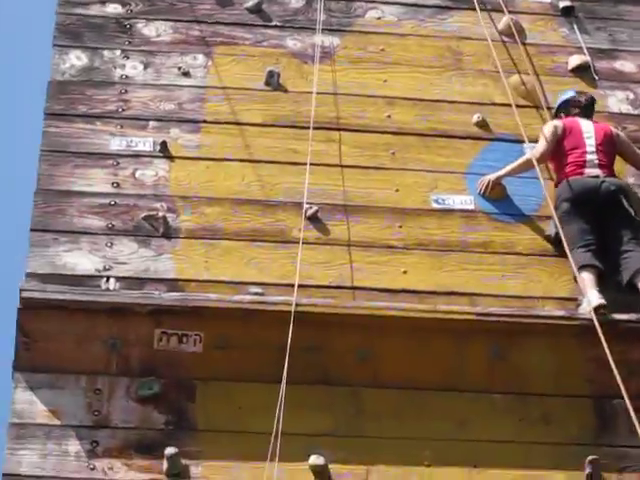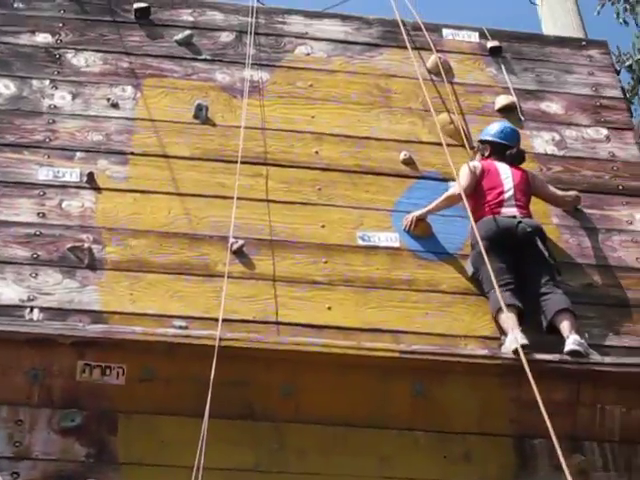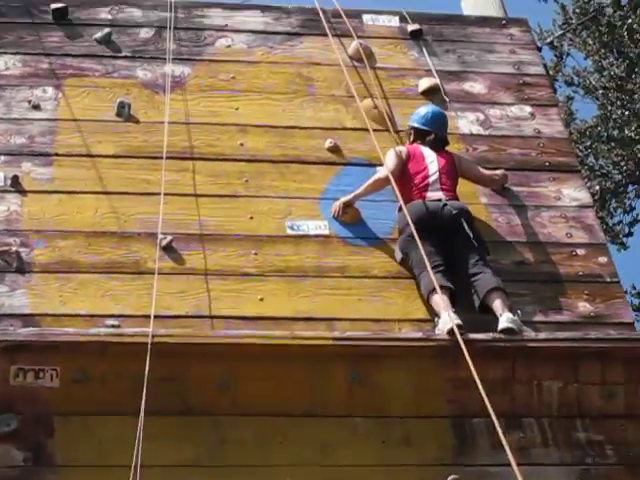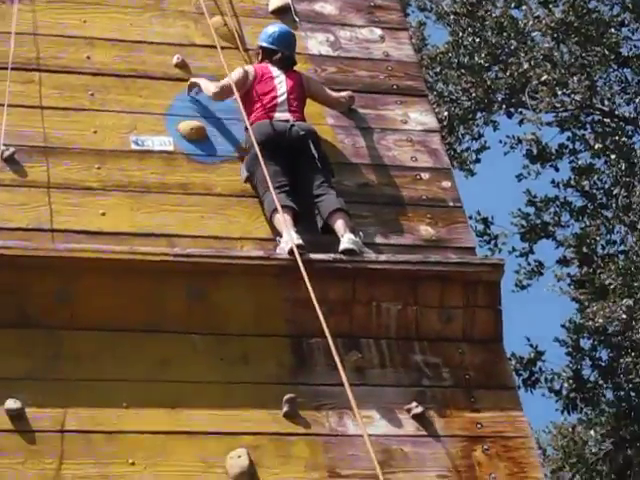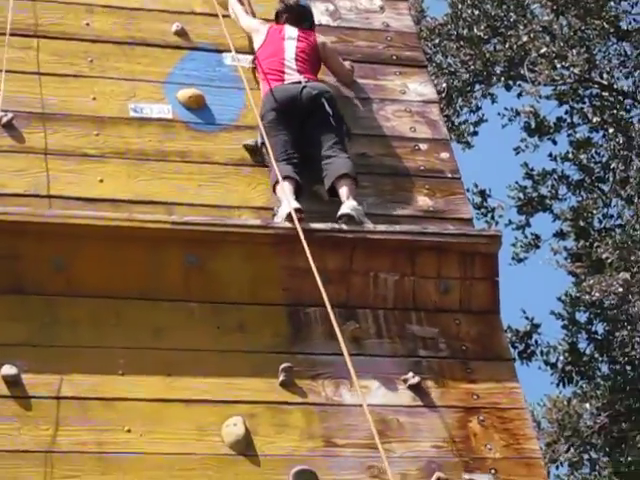
dt=0.7s
person 1, frame 1
left shoulder: (558, 125)
right shoulder: (610, 131)
left elbow: (538, 156)
left wrist: (499, 175)
left hip: (575, 188)
right hip: (613, 188)
left knee: (583, 246)
left ankle: (592, 294)
person 1, frame 2
left shoulder: (475, 167)
right shoulder: (526, 175)
left elbow: (458, 193)
right elbow: (565, 200)
left wrist: (424, 212)
right wrist: (573, 197)
left hip: (491, 229)
right hip: (529, 228)
left knee: (500, 286)
right knee: (546, 286)
left ankle: (514, 334)
right ankle: (571, 335)
person 1, frame 3
left shoulder: (400, 152)
right shoulder: (452, 158)
left elbow: (385, 176)
right elbow: (493, 179)
left wrist: (352, 197)
right wrist: (501, 176)
left hip: (418, 213)
right hip: (455, 212)
left knee: (430, 269)
right knee: (477, 266)
left ankle: (447, 315)
right ankle: (504, 313)
person 1, frame 4
left shoulder: (248, 72)
right shoulder: (301, 79)
left elbow: (218, 92)
right elbow: (340, 102)
left wrist: (200, 81)
right wrist: (347, 96)
left hip: (264, 134)
right hip: (302, 133)
left knee: (274, 189)
right knee: (321, 187)
left ankle: (289, 234)
right ankle: (347, 235)
person 1, frame 5
left shoulder: (262, 30)
right shoulder: (318, 40)
right elbow: (347, 77)
right wrist: (349, 67)
left hip: (277, 97)
right hip: (315, 93)
left knee: (284, 159)
right knee: (333, 152)
left ankle: (289, 201)
right ankle: (349, 201)
